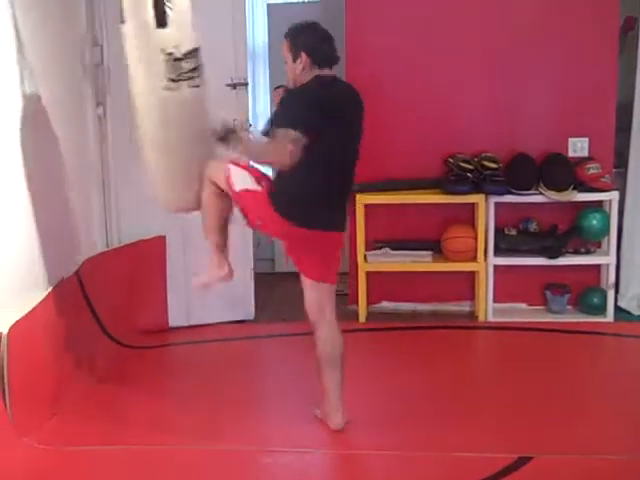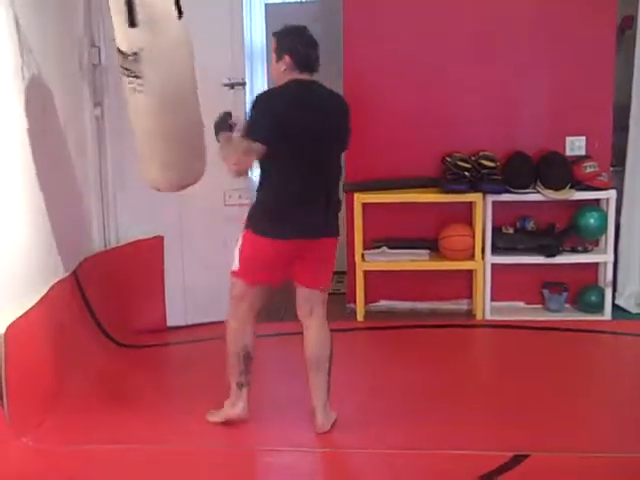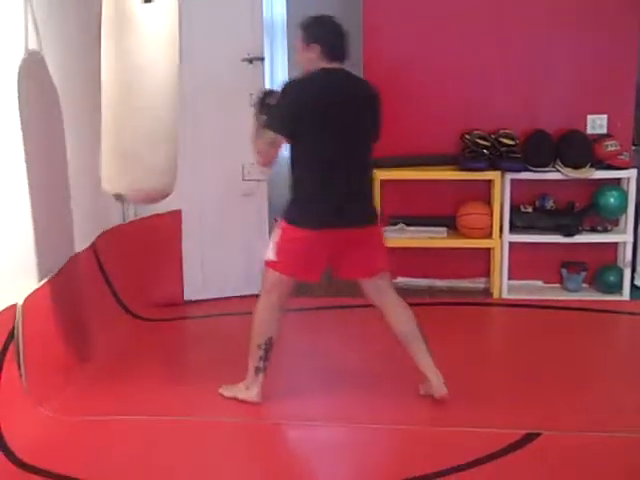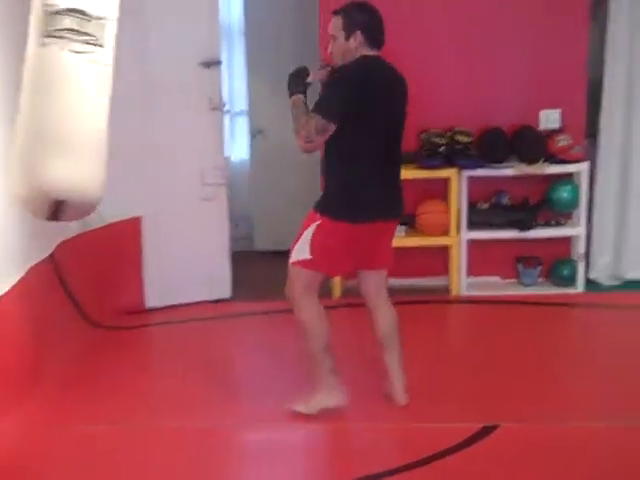
dt=0.4s
person 1, frame 1
left shoulder: (302, 97)
right shoulder: (349, 96)
left elbow: (285, 156)
left wrist: (240, 143)
left hip: (285, 208)
right hip: (329, 222)
left knee: (215, 171)
right knee: (323, 313)
left ankle: (218, 262)
right ankle: (334, 410)
person 1, frame 2
left shoulder: (271, 102)
right shoulder: (337, 105)
left elbow: (239, 165)
left wrist: (226, 133)
left hip: (272, 227)
right hip: (321, 229)
left knee: (241, 310)
right knee: (314, 316)
left ankle: (237, 399)
right ankle: (322, 411)
person 1, frame 3
left shoulder: (297, 92)
right shoulder: (368, 94)
left elbow: (264, 155)
left wrist: (263, 115)
left hip: (308, 218)
right hip: (360, 218)
left knee: (272, 295)
right knee: (384, 295)
left ankle: (253, 383)
right ankle: (433, 378)
person 1, frame 4
left shoulder: (346, 78)
right shoulder: (394, 81)
left elbow: (309, 140)
left wrist: (297, 93)
left hip: (343, 210)
right hip: (384, 208)
left knee: (300, 288)
right knee: (376, 293)
left ankle: (328, 386)
right ankle: (398, 385)
